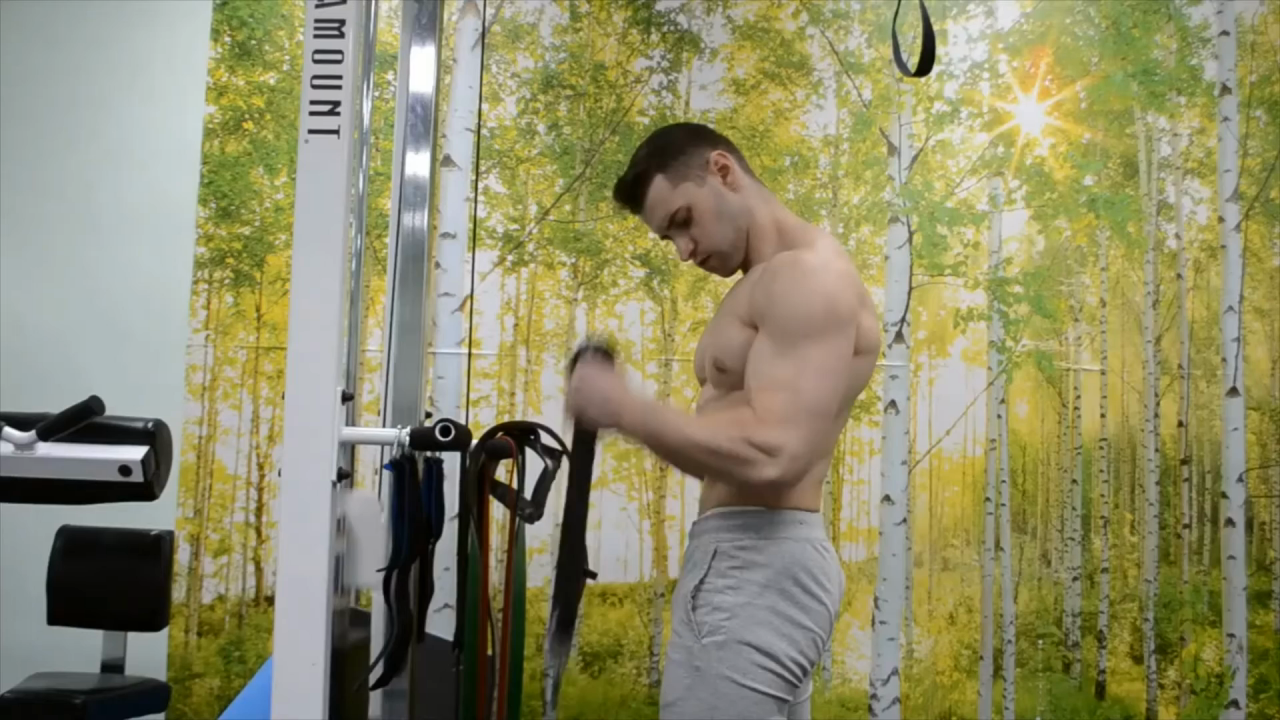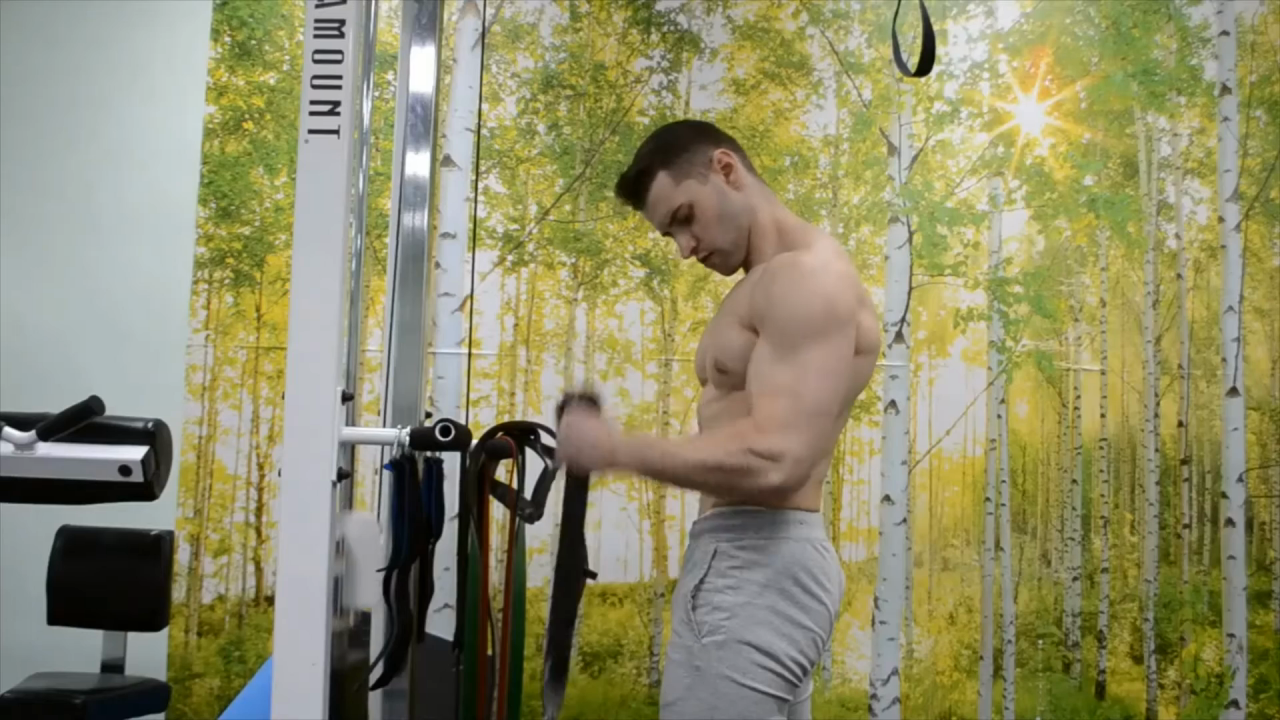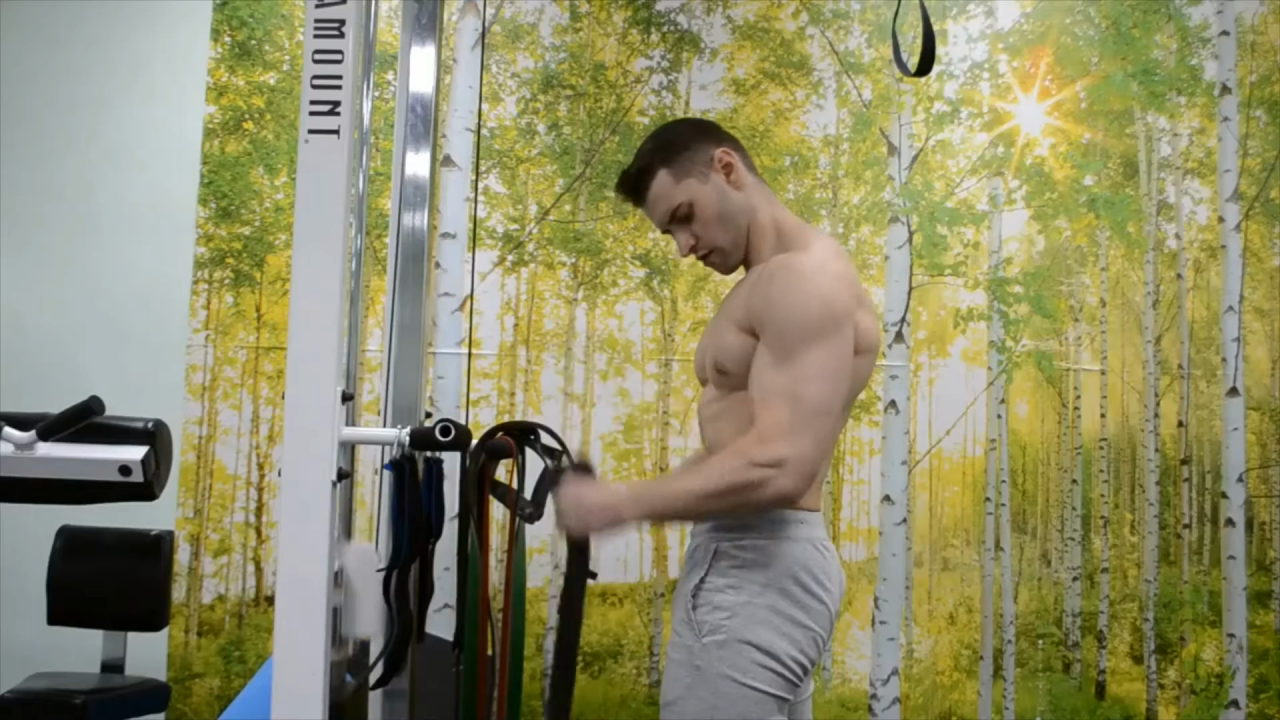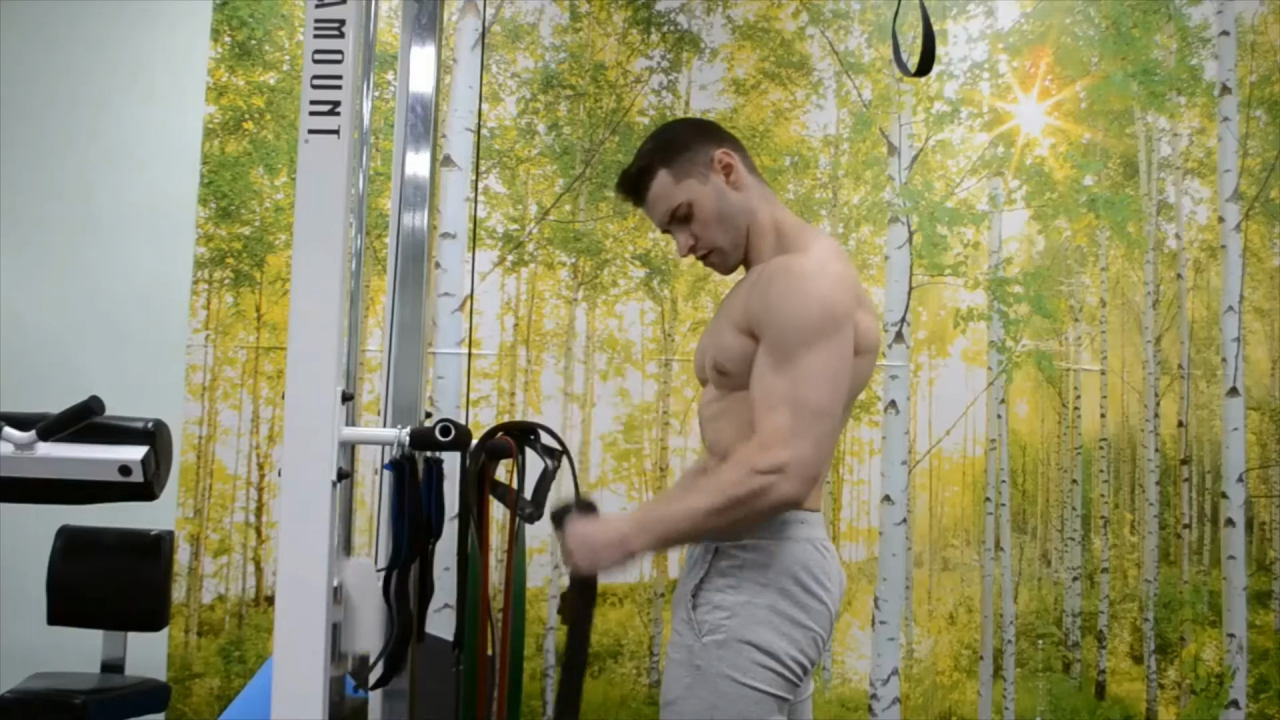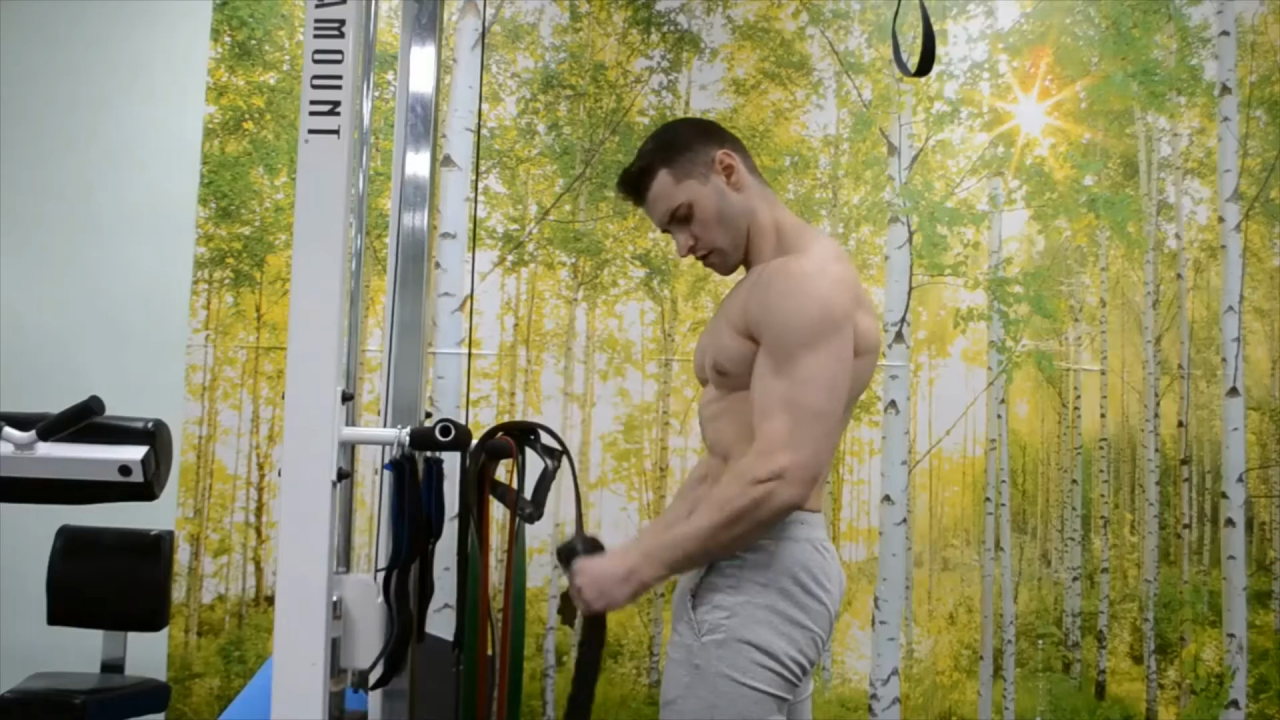
dt=0.1s
person 1, frame 1
left shoulder: (806, 274)
right shoulder: (769, 284)
left elbow: (770, 455)
left wrist: (623, 407)
right wrist: (636, 419)
left hip: (757, 567)
right hip: (756, 559)
person 1, frame 2
left shoulder: (806, 276)
right shoulder: (770, 285)
left elbow: (772, 459)
left wrist: (616, 449)
right wrist: (633, 446)
left hip: (755, 567)
right hip: (757, 561)
person 1, frame 3
left shoulder: (805, 276)
right shoulder: (770, 285)
left elbow: (779, 466)
left wrist: (619, 503)
right wrist: (633, 502)
left hip: (757, 567)
right hip: (756, 561)
person 1, frame 4
left shoulder: (805, 278)
right shoulder: (771, 286)
left elbow: (780, 471)
left wrist: (627, 535)
right wrist: (634, 527)
left hip: (757, 568)
right hip: (758, 563)
person 1, frame 5
left shoulder: (804, 280)
right shoulder: (770, 287)
left elbow: (781, 475)
left wrist: (639, 567)
right wrist: (636, 552)
left hip: (758, 569)
right hip: (758, 564)
